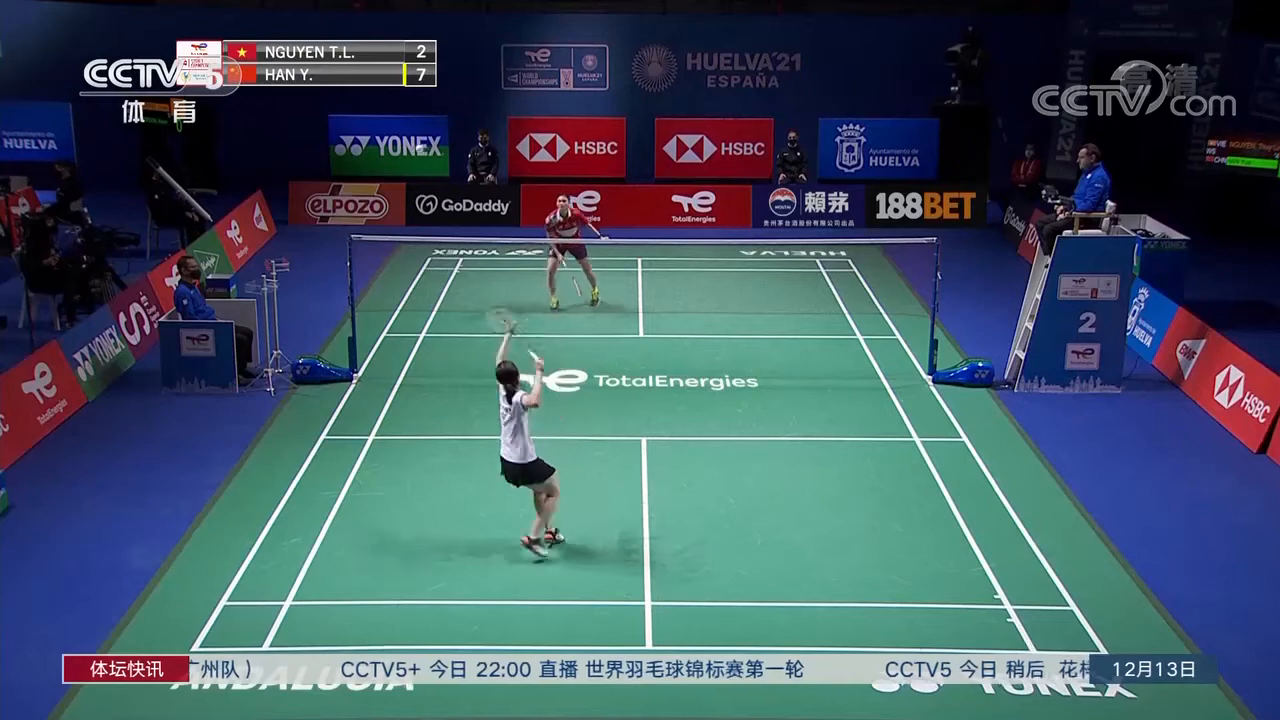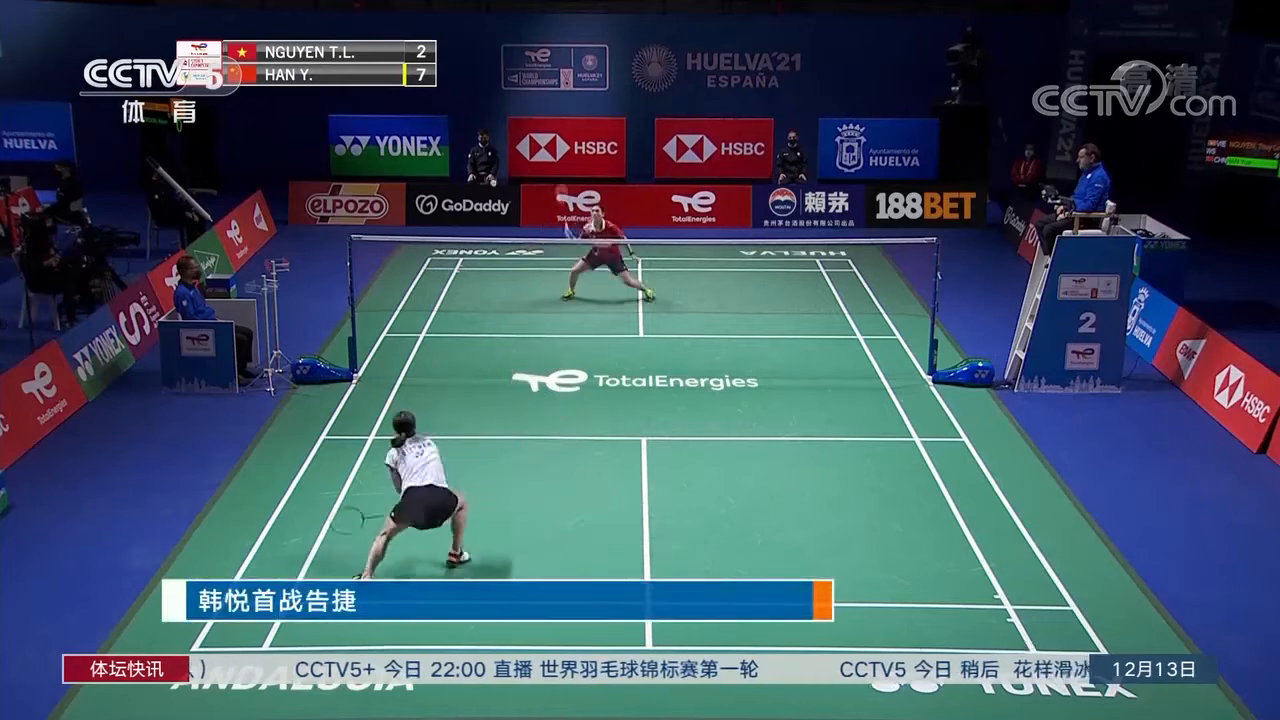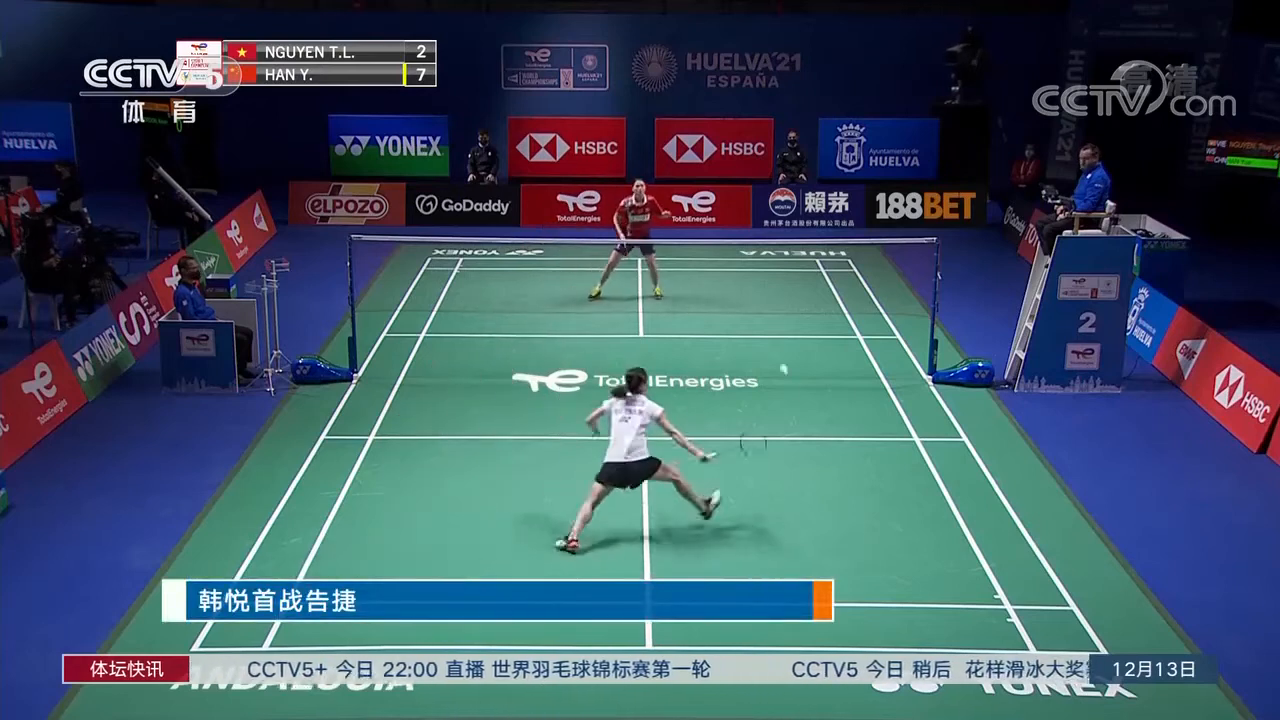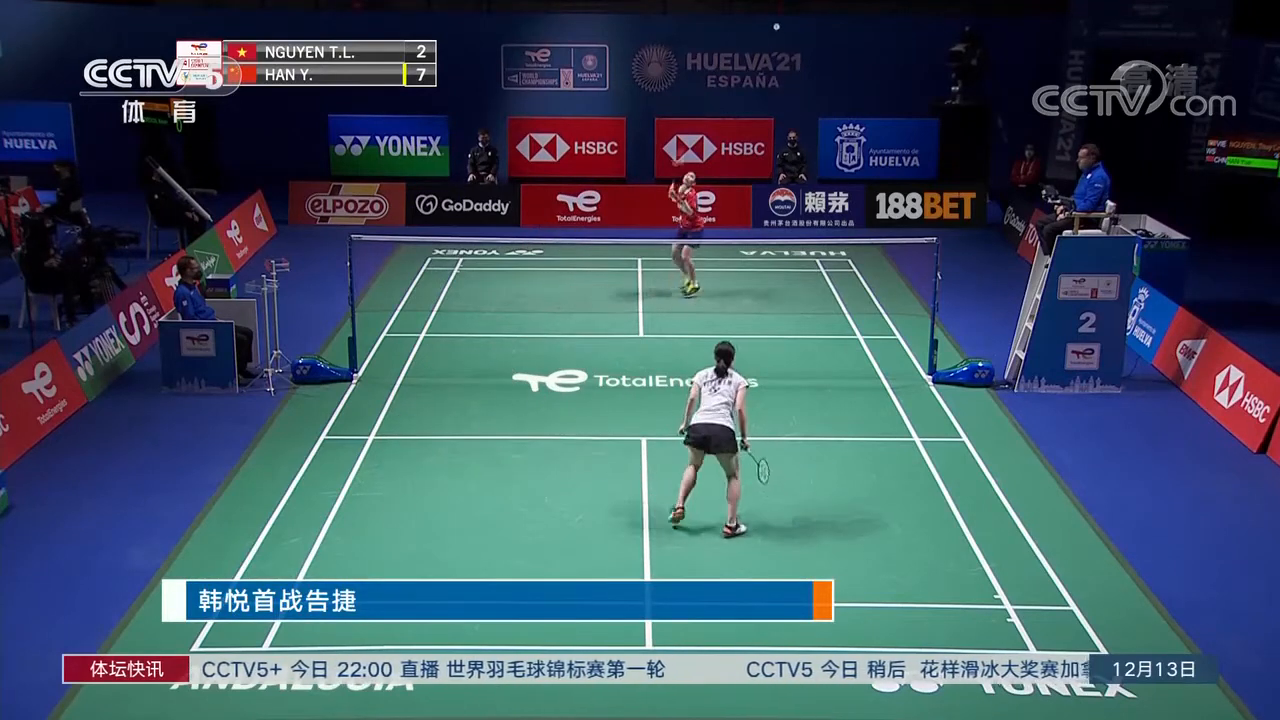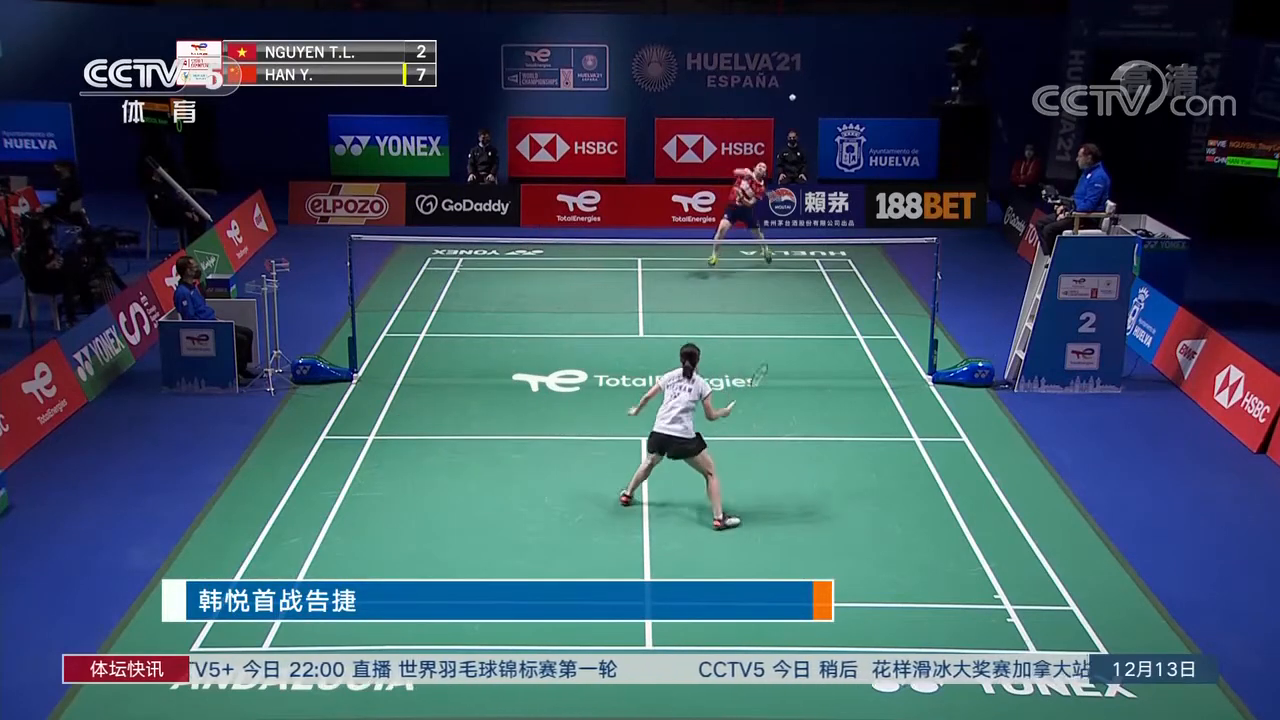
dt=0.7s
person 1, frame 1
left shoulder: (503, 391)
right shoulder: (518, 398)
left elbow: (500, 366)
right elbow: (534, 401)
left wrist: (507, 335)
right wrist: (538, 373)
left hip: (507, 460)
right hip: (523, 463)
left knee: (539, 489)
right knee: (553, 493)
left ankle: (549, 532)
right ankle: (534, 538)
person 1, frame 2
left shoulder: (393, 452)
right shoulder: (427, 442)
left elbow: (398, 487)
left hip: (414, 496)
right hip: (440, 496)
left knee: (385, 536)
right knee: (460, 503)
left ankle: (367, 577)
right ankle: (456, 554)
person 1, frame 3
left shoulder: (613, 402)
right shoulder: (650, 406)
left elbow: (590, 420)
right elbow: (673, 432)
left wrist: (594, 428)
right wrist: (697, 452)
left hip: (613, 464)
right hip: (639, 462)
left knee: (591, 501)
right knee: (676, 475)
left ankle: (573, 539)
right ankle: (704, 508)
person 1, frame 4
left shoulder: (702, 374)
right shoulder: (738, 379)
left elbow: (692, 398)
right elbow: (740, 409)
left wrist: (685, 423)
right wrist: (744, 437)
left hip: (698, 427)
right hip: (722, 429)
left knee: (693, 467)
right knee: (733, 476)
left ankle: (679, 508)
right ankle: (731, 524)
person 1, frame 5
left shoulder: (668, 377)
right shoulder: (701, 384)
left elbow: (647, 397)
right elbow: (711, 416)
left wrist: (636, 410)
right wrist: (725, 412)
left hip: (659, 433)
right hip: (683, 437)
left knee: (650, 461)
right knee: (710, 473)
left ankle: (628, 494)
right ankle: (719, 518)
